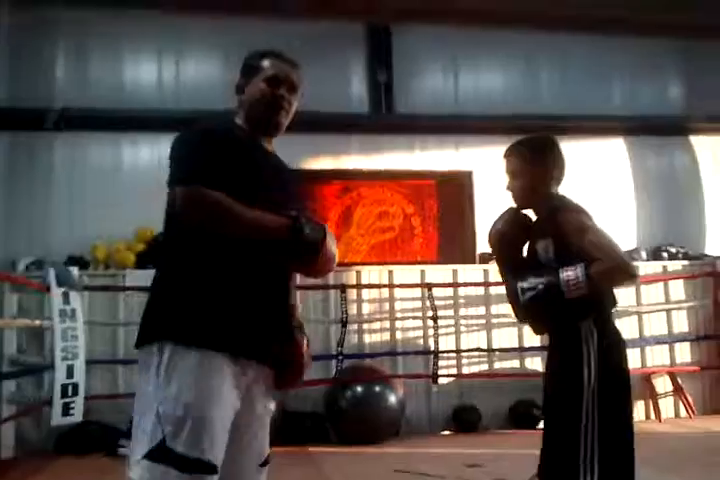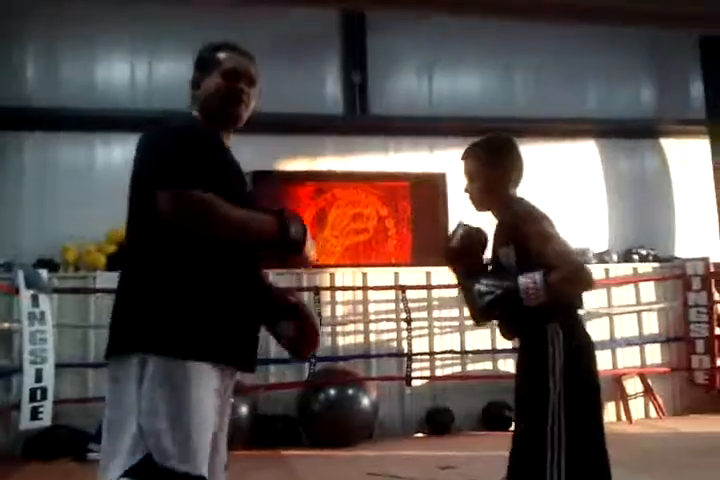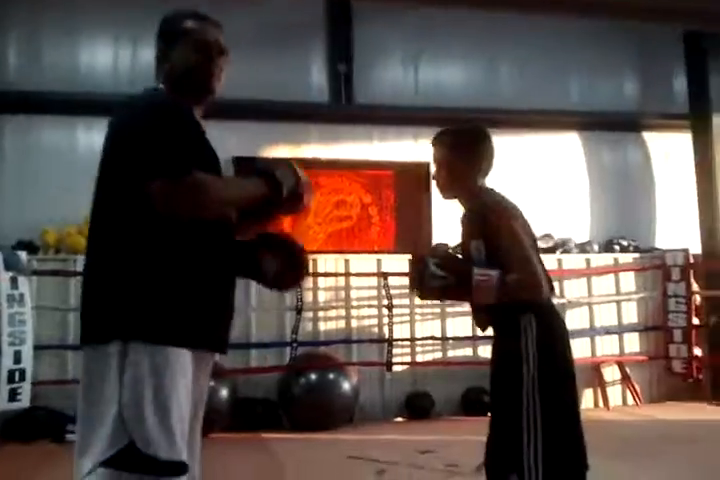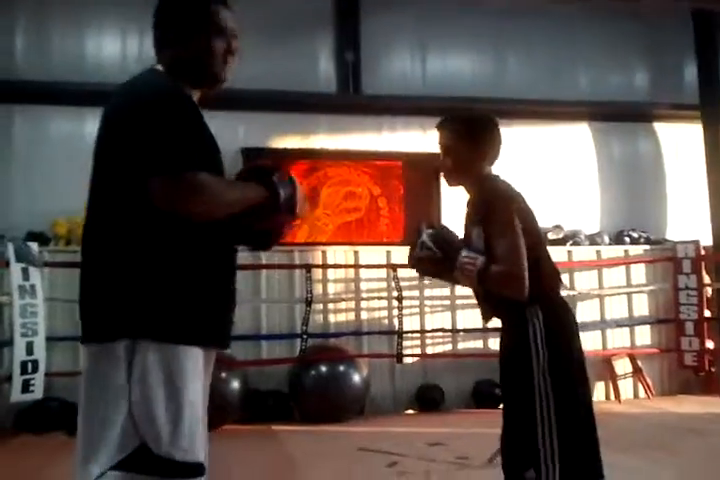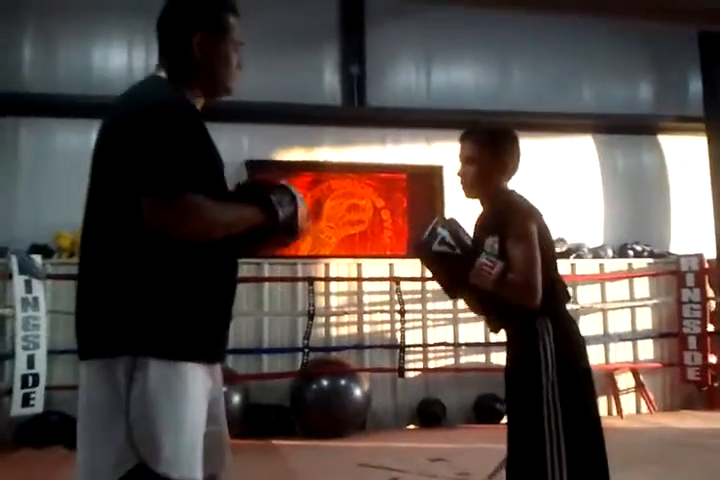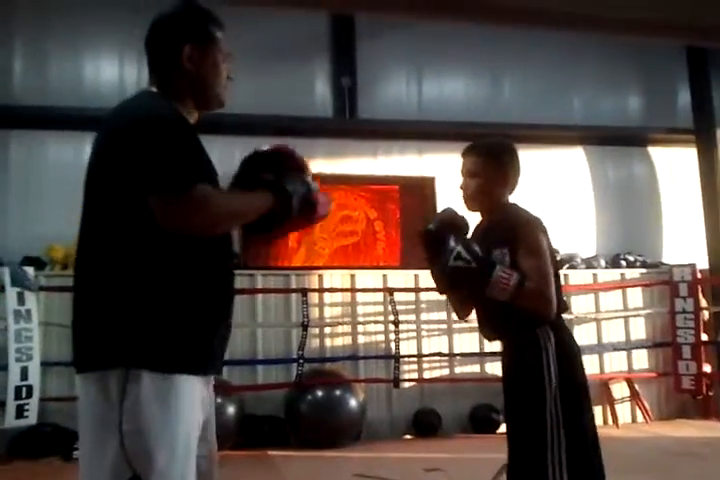
dt=0.2s
person 1, frame 1
left shoulder: (280, 172)
right shoulder: (207, 141)
right elbow: (193, 205)
left wrist: (290, 331)
right wrist: (298, 231)
left hip: (256, 347)
right hip: (193, 336)
person 1, frame 2
left shoulder: (224, 162)
right shoulder: (174, 140)
right elbow: (182, 208)
left wrist: (274, 306)
right wrist: (282, 228)
left hip: (215, 345)
right hip: (166, 342)
person 1, frame 3
left shoulder: (180, 126)
right shoulder: (152, 115)
right elbow: (179, 196)
right wrist: (271, 184)
left hip: (180, 325)
right hip: (143, 325)
person 1, frame 4
left shoulder: (173, 107)
right shoulder: (153, 100)
right elbow: (181, 196)
left wrist: (252, 207)
right wrist: (270, 191)
left hip: (174, 320)
right hip: (146, 322)
person 1, frame 5
left shoulder: (171, 112)
right shoulder: (157, 111)
right elbow: (172, 214)
left wrist: (251, 216)
right wrist: (268, 210)
left hip: (177, 338)
right hip: (146, 341)
person 1, frame 6
left shoulder: (165, 126)
right shoulder: (149, 123)
right elbow: (183, 212)
left wrist: (255, 199)
right wrist: (277, 197)
left hip: (177, 350)
right hip: (142, 352)
person 2, frame 1
left shoulder: (567, 216)
right shoulder: (540, 225)
left elbow: (623, 268)
right elbow: (530, 311)
left wrist: (555, 284)
right wrist: (508, 259)
left hip: (589, 345)
right hip: (566, 347)
person 2, frame 2
left shoulder: (527, 221)
right shoulder: (505, 229)
left elbow: (580, 276)
right elbow: (503, 313)
left wrist: (513, 290)
right wrist: (469, 272)
left hip: (556, 346)
right hip: (537, 348)
person 2, frame 3
left shoulder: (496, 212)
right shoulder: (475, 215)
left elbow: (534, 285)
left wrist: (463, 279)
right wrist: (451, 273)
left hip: (530, 335)
right hip: (513, 336)
person 2, frame 4
left shoulder: (500, 201)
right shoulder: (480, 203)
left elbow: (516, 284)
left wrist: (454, 261)
right wrist: (457, 261)
left hip: (540, 327)
right hip: (521, 327)
left knee: (548, 446)
right knee: (524, 445)
person 2, frame 5
left shoulder: (518, 215)
right shoulder: (489, 219)
left elbow: (530, 293)
right elbow: (485, 305)
left wrist: (472, 266)
right wrist: (465, 271)
left hip: (545, 339)
right hip: (524, 341)
person 2, frame 6
left shoulder: (525, 226)
right shoulder: (480, 234)
left elbow: (545, 303)
right elbow: (463, 308)
left wrist: (486, 274)
right wrist: (442, 263)
left hip: (544, 350)
right hip: (518, 352)
